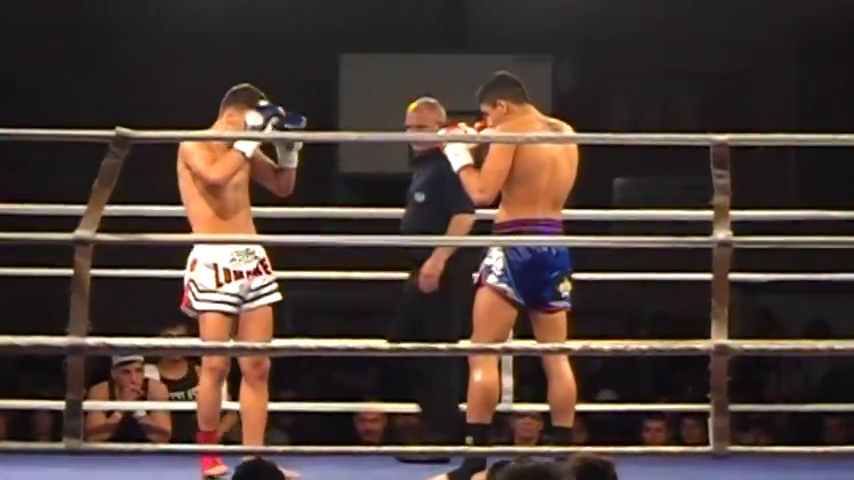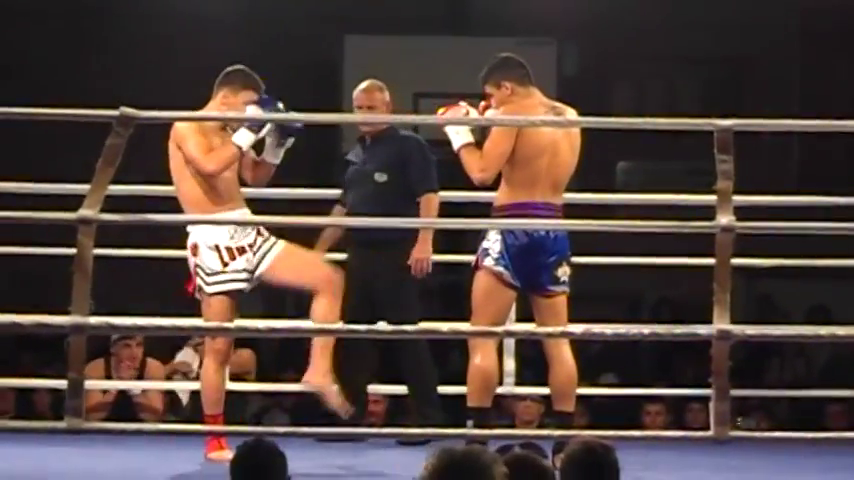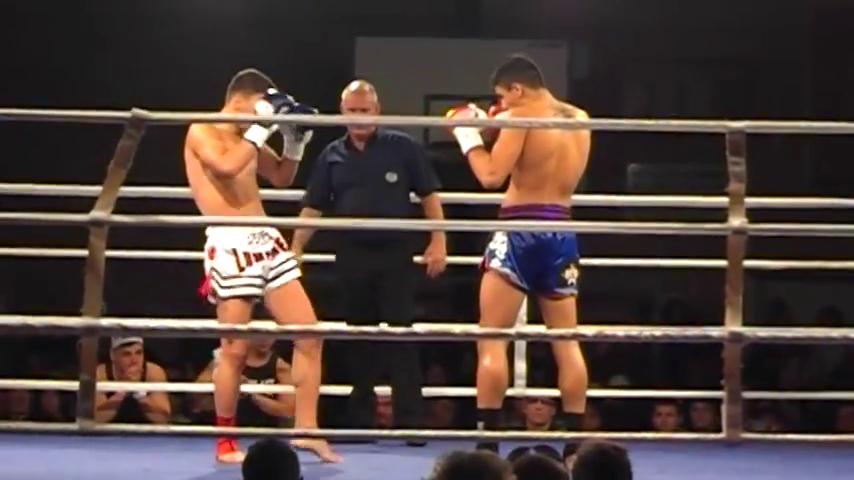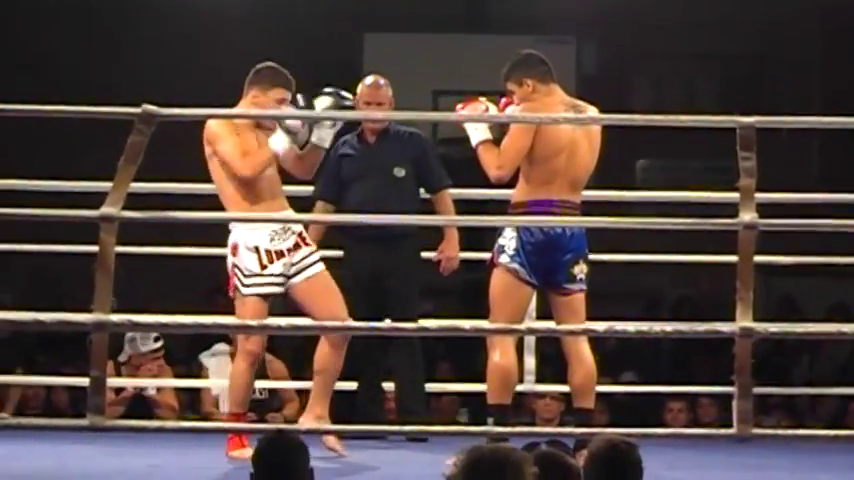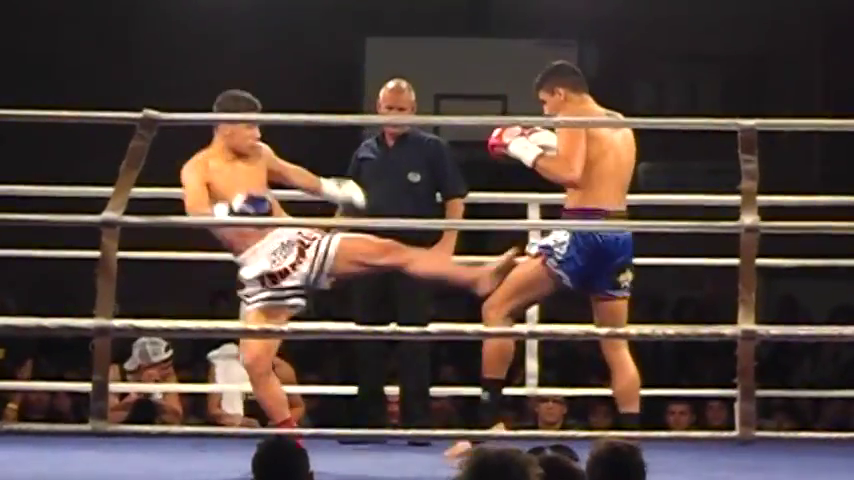
dt=0.5s
person 1, frame 1
left shoulder: (511, 129)
right shoulder: (564, 133)
left elbow: (483, 192)
left wrist: (457, 148)
right wrist: (484, 140)
left hip: (515, 247)
right hip: (553, 247)
left knee: (483, 356)
right knee: (556, 357)
person 1, frame 2
left shoulder: (513, 112)
right shoulder: (569, 117)
left elbow: (482, 173)
left wrist: (459, 130)
right wrist: (487, 122)
left hip: (513, 231)
right hip: (553, 231)
left knee: (482, 338)
right knee: (557, 341)
person 1, frame 3
left shoulder: (522, 116)
right shoulder: (579, 120)
left elbow: (492, 175)
left wrist: (468, 133)
left hip: (521, 232)
right hip: (561, 232)
left knee: (491, 341)
right knee: (567, 343)
left ankle: (487, 444)
person 1, frame 4
left shoulder: (532, 112)
right shoulder: (591, 117)
left elbow: (499, 170)
left wrist: (477, 127)
left hip: (530, 228)
right hip: (571, 229)
left knee: (501, 337)
right knee: (576, 339)
person 1, frame 5
left shoulder: (573, 121)
right shoulder: (622, 127)
left elbow: (571, 173)
left wrist: (524, 149)
right wrist: (545, 143)
left hip: (580, 233)
right hip: (617, 237)
left knee: (497, 308)
right knee: (615, 347)
left ankle: (490, 420)
person 2, frame 1
left shoulder: (243, 149)
right shoulder: (193, 146)
left elbow: (282, 186)
right elbow: (215, 176)
left wrist: (288, 146)
right wrist: (252, 139)
left hip: (252, 260)
right hip: (212, 262)
left knee: (257, 367)
right knee: (215, 364)
person 2, frame 2
left shoulder: (227, 133)
right shoulder: (186, 128)
left elbow: (256, 176)
right elbow: (211, 166)
left wrist: (276, 141)
right wrist: (250, 130)
left hip: (248, 232)
right hip: (212, 241)
left knee: (329, 279)
right knee: (218, 346)
left ankle: (319, 372)
right ankle: (215, 439)
person 2, frame 3
left shoulder: (248, 136)
right shoulder: (201, 132)
left elbow: (282, 176)
right elbow: (226, 166)
left wrist: (294, 139)
right wrist: (262, 126)
left hip: (267, 242)
right hip: (230, 247)
left knee: (309, 336)
right knee: (235, 349)
left ankle: (305, 427)
right ankle: (226, 442)
person 2, frame 4
left shoulder: (267, 130)
right shoulder: (219, 127)
left elbow: (304, 169)
right elbow: (246, 169)
left wrist: (323, 126)
right wrist: (285, 134)
left hip: (291, 236)
right hip: (252, 242)
left knee: (338, 325)
right knee: (251, 346)
left ankle: (316, 414)
right ankle: (236, 437)
person 2, frame 5
left shoulder: (258, 152)
right shoulder: (197, 168)
left elbow: (297, 177)
right elbow: (197, 215)
left wrist: (332, 188)
right wrist: (232, 209)
left hip: (299, 243)
right hip: (260, 268)
left knee: (386, 251)
right knee: (255, 359)
left ankle: (481, 278)
person 3, frame 1
left shoulder: (450, 164)
right shoulder: (423, 166)
left elbow: (465, 216)
left wrist: (438, 259)
left hip: (444, 272)
right hip: (421, 272)
left knee: (440, 353)
right knee: (401, 345)
left ankle: (444, 437)
right ankle: (435, 424)
person 3, frame 2
left shoulder: (409, 146)
right shoulder: (356, 152)
left elbow: (429, 195)
right elbow: (344, 207)
left wrist: (424, 241)
right wrist: (319, 250)
left hip: (397, 255)
right hip: (360, 255)
left knee: (406, 335)
right knee: (356, 335)
left ankle: (430, 417)
person 3, frame 3
left shoulder: (403, 147)
right shoulder: (332, 155)
left elbow: (429, 194)
right elbow: (313, 209)
left wrist: (439, 239)
right wrist: (295, 251)
left hip: (395, 252)
right hip: (352, 255)
right knee: (359, 337)
left ankle: (410, 421)
right ankle: (360, 420)
person 3, frame 4
left shoulder: (413, 143)
right shoulder: (343, 149)
left elbow: (440, 191)
right elbow: (326, 202)
left wrist: (451, 237)
right wrist: (311, 244)
left hip: (401, 248)
right hip: (359, 250)
left knee: (405, 330)
right knee: (364, 332)
left ankle: (414, 417)
right ankle: (368, 416)
person 3, frame 5
left shoulder: (432, 148)
right shoulder: (365, 151)
left elbow: (454, 198)
left wrist: (447, 241)
left knee: (413, 336)
right knee: (368, 336)
left ankle: (416, 421)
right ankle: (369, 419)
